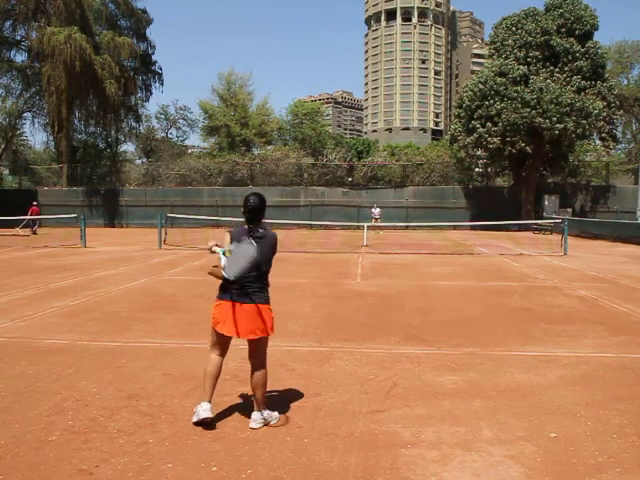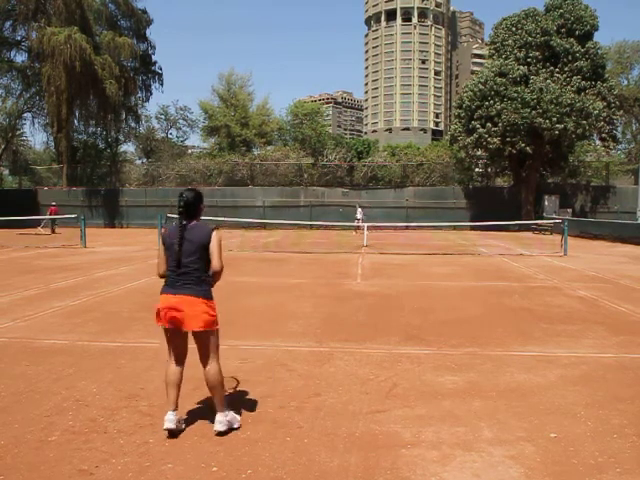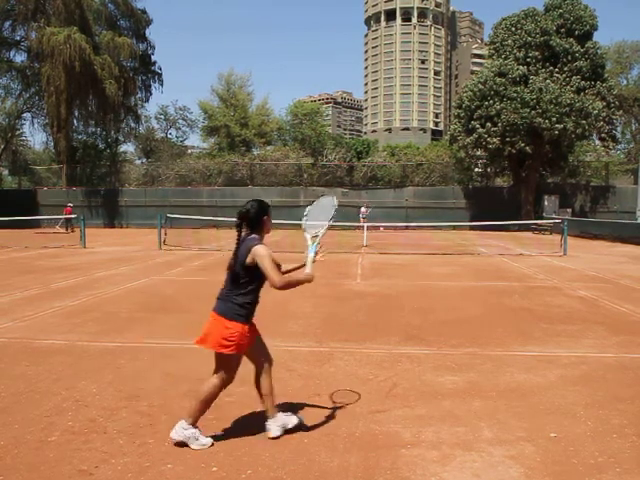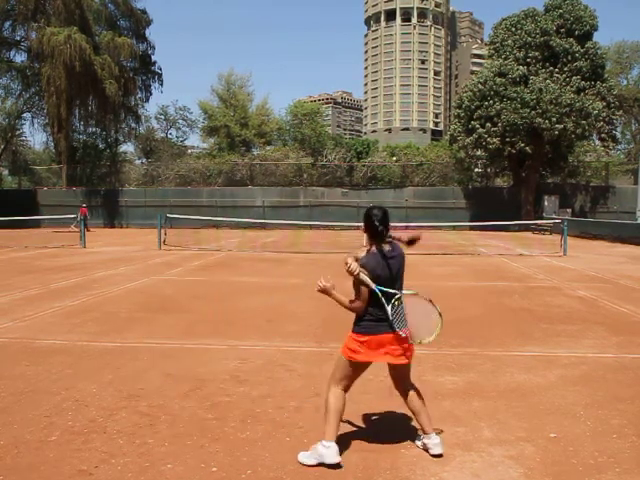
dt=1s
person 1, frame 1
left shoulder: (231, 236)
right shoulder: (272, 238)
left elbow: (223, 273)
left wrist: (212, 269)
left hip: (228, 303)
right hip: (258, 307)
left knee: (216, 353)
right knee: (258, 361)
left ankle: (205, 406)
right ankle: (259, 413)
person 1, frame 2
left shoulder: (167, 234)
right shoulder: (210, 233)
left elbow: (161, 272)
right elbow: (217, 268)
right wrist: (209, 282)
left hip: (170, 299)
right hip: (198, 301)
left knee: (175, 360)
right knee: (209, 360)
left ankle: (171, 415)
right ankle: (222, 415)
person 1, frame 3
left shoulder: (247, 242)
right shoulder: (258, 248)
left elbow: (275, 270)
right elbow: (278, 282)
left wrist: (302, 264)
right wrist: (304, 278)
left hip: (236, 317)
right hip: (232, 321)
left knee: (264, 363)
right knee: (223, 377)
left ankle: (273, 419)
right ankle: (185, 427)
person 1, frame 4
left shoulder: (366, 265)
right shoulder: (396, 249)
left elbow: (358, 307)
left wrist: (330, 292)
right wrist: (354, 261)
left hip: (367, 336)
right hip: (396, 332)
left knee: (337, 387)
right knee: (406, 387)
left ankle: (327, 447)
right ankle: (431, 438)
